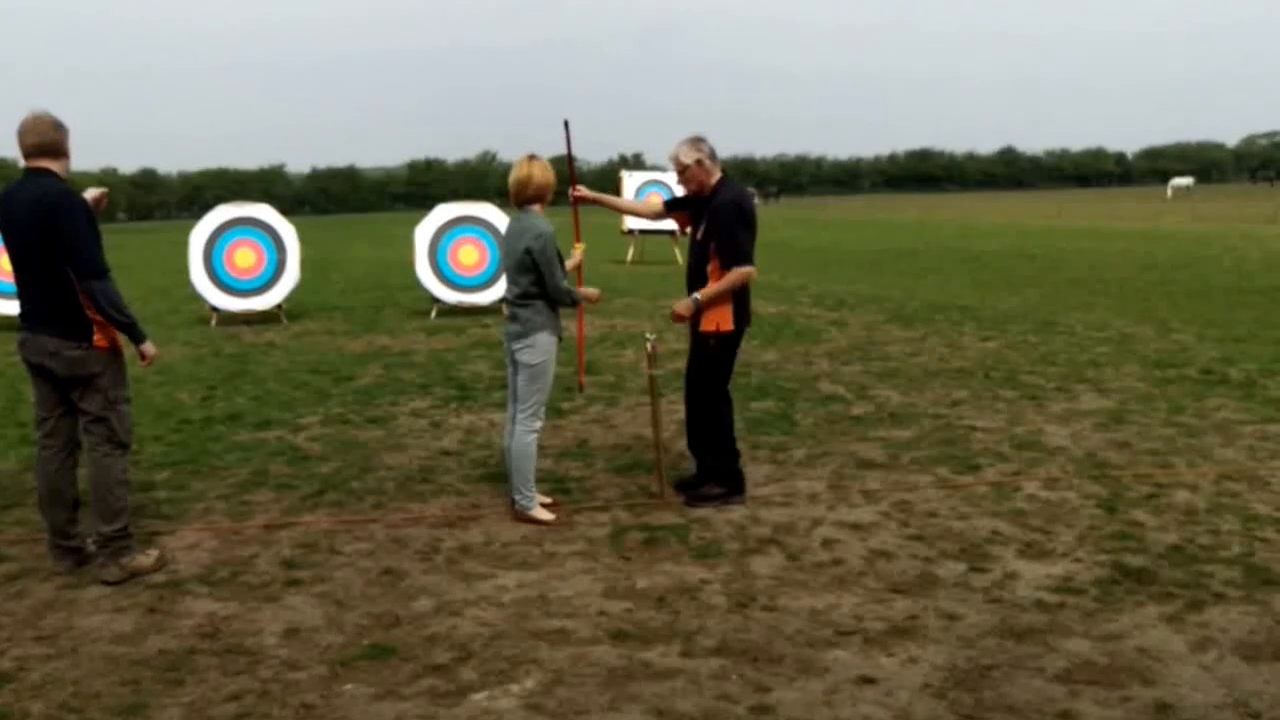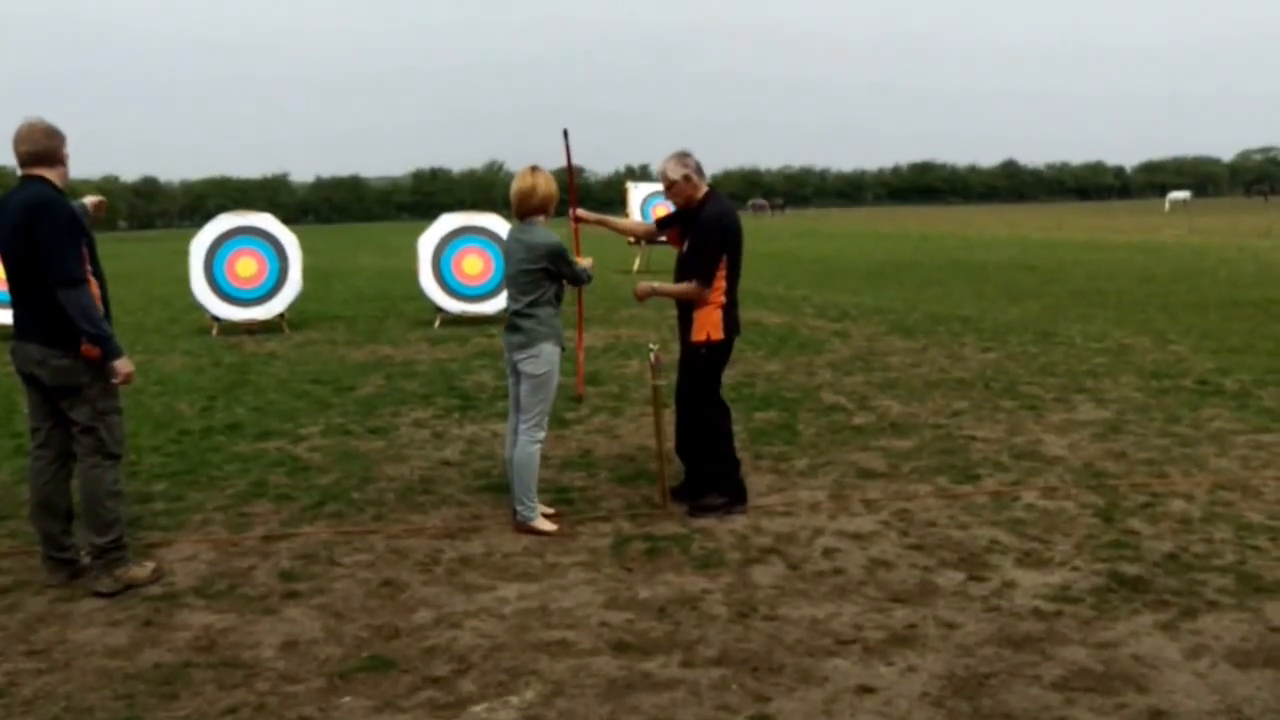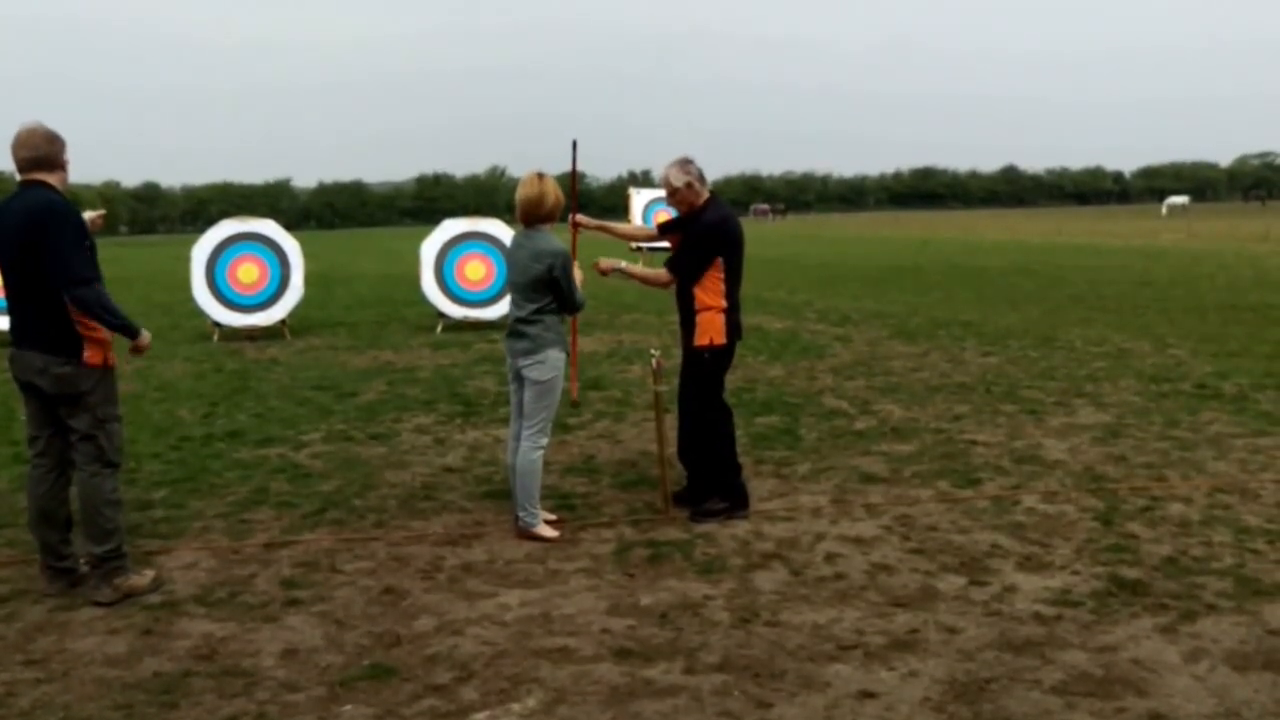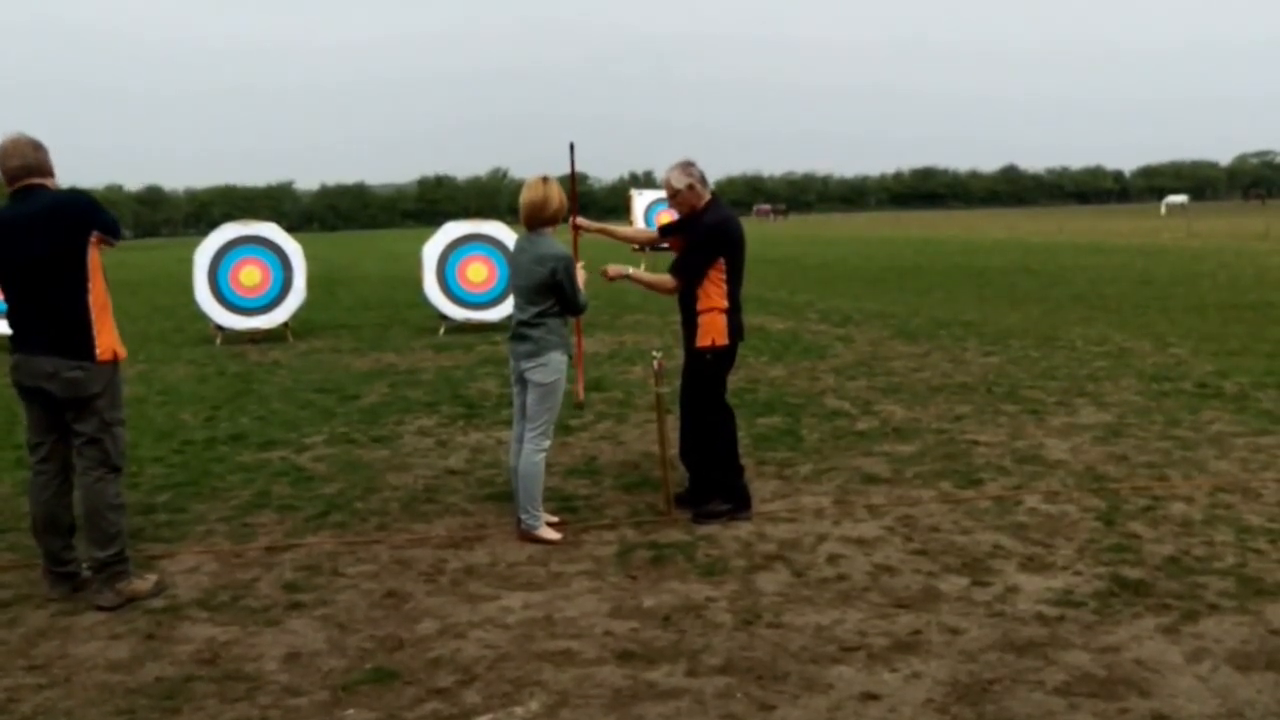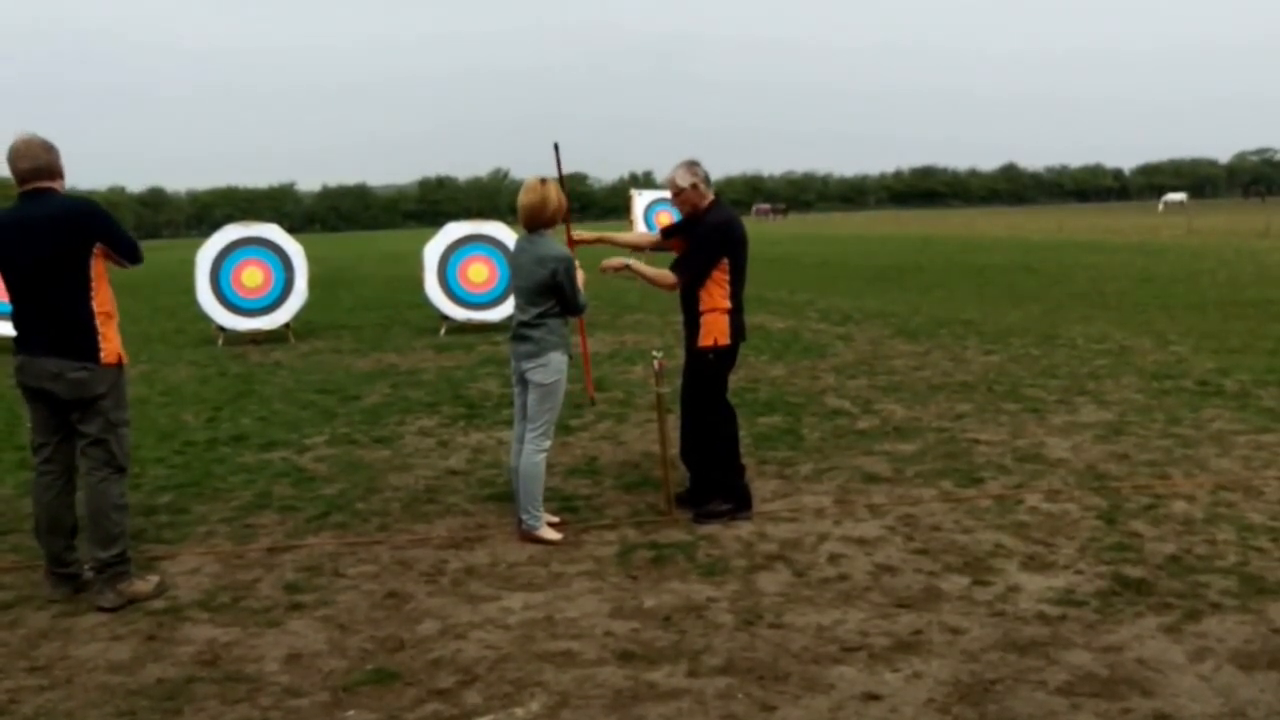
dt=1s
person 1, frame 1
right shoulder: (63, 198)
right elbow: (94, 278)
right wrist: (137, 334)
right hip: (81, 343)
left knee: (55, 441)
right knee: (108, 442)
left ankle: (66, 546)
right ankle: (116, 552)
person 1, frame 2
right shoulder: (51, 205)
right elbow: (71, 288)
left wrist: (80, 212)
right wrist: (112, 349)
right hip: (71, 352)
left knee: (48, 452)
right knee: (98, 453)
left ankle: (59, 559)
right ankle: (110, 564)
person 1, frame 3
right shoulder: (56, 209)
right elbow: (84, 291)
left wrist: (79, 231)
right wrist: (132, 330)
right hip: (74, 358)
left knee: (47, 461)
right knee: (97, 462)
left ankle: (58, 568)
right ankle: (109, 574)
person 1, frame 4
right shoulder: (73, 206)
right elbow: (112, 231)
right hip: (82, 361)
left knee: (47, 465)
right knee: (99, 466)
left ankle: (60, 572)
right ankle: (112, 577)
person 1, frame 5
right shoulder: (81, 212)
right elbow: (132, 255)
right hip: (87, 361)
left knee: (50, 465)
right knee: (103, 465)
left ankle: (62, 573)
right ankle: (113, 578)
person 2, frame 1
left shoulder: (515, 226)
right shoulder: (540, 230)
right elbow: (556, 291)
left wrist: (567, 265)
right wrist: (585, 294)
left hip: (516, 330)
right hip: (537, 334)
left knee: (516, 416)
right knee: (529, 420)
left ankle: (521, 492)
right ankle: (525, 503)
person 2, frame 2
left shoulder: (514, 237)
right shoulder: (548, 242)
right elbow: (577, 278)
left wrist: (570, 266)
right wrist: (585, 266)
left hip: (515, 340)
right hip: (539, 344)
left knee: (517, 427)
right knee: (532, 431)
left ankle: (523, 502)
right ankle: (527, 514)
person 2, frame 3
left shoulder: (517, 243)
right shoulder: (556, 251)
right elbow: (573, 305)
right wrist: (577, 280)
left hip: (517, 347)
right hip: (544, 352)
left knee: (519, 433)
right knee: (535, 438)
left ankle: (525, 509)
right ankle: (529, 520)
person 2, frame 4
left shoulder: (521, 246)
right shoulder: (558, 254)
right elbow: (576, 307)
right wrist: (580, 281)
left hip: (520, 349)
right hip: (546, 354)
left knee: (521, 435)
right knee: (537, 440)
left ankle: (527, 511)
right ankle: (531, 522)
person 2, frame 5
left shoulder: (520, 247)
right shoulder: (559, 255)
right elbow: (575, 307)
right wrist: (579, 282)
left hip: (521, 349)
right hip: (547, 354)
left knee: (522, 435)
right knee: (538, 440)
left ankle: (527, 511)
right ankle: (532, 522)
person 3, frame 1
left shoulder: (729, 203)
right shoulder: (706, 199)
left elbow: (744, 272)
right elbow: (652, 209)
left wrist: (695, 299)
right wrist: (597, 197)
left hip: (722, 318)
right hip: (709, 316)
left knee: (709, 394)
right knee: (699, 392)
left ankle: (727, 481)
right ankle: (708, 471)
person 3, frame 2
left shoulder: (714, 217)
right shoulder: (695, 212)
left elbow: (699, 288)
right elbow: (647, 230)
left wrist: (653, 289)
right wrist: (595, 219)
left hip: (711, 326)
right hip: (697, 325)
left knee: (706, 403)
right knee: (689, 402)
left ankle: (728, 490)
right ankle: (699, 480)
person 3, frame 3
left shoulder: (713, 223)
right shoulder: (698, 217)
left elbow: (666, 278)
right elbow: (649, 233)
left wrist: (619, 266)
right wrist: (595, 225)
left hip: (713, 330)
right hip: (700, 328)
left knee: (709, 407)
right knee: (692, 406)
left ankle: (730, 495)
right ankle: (702, 485)
person 3, frame 4
left shoulder: (714, 224)
right shoulder: (700, 219)
left elbow: (671, 283)
right elbow: (650, 236)
left wrist: (626, 272)
right wrist: (596, 227)
left hip: (714, 331)
right hip: (702, 329)
left knee: (711, 408)
right knee: (694, 407)
left ankle: (733, 496)
right ankle: (704, 486)
person 3, frame 5
left shoulder: (717, 224)
right shoulder: (700, 220)
left elbow: (671, 279)
right elbow: (654, 239)
left wrist: (627, 264)
right wrist: (599, 237)
left hip: (716, 331)
right hip: (703, 329)
left knee: (712, 408)
right knee: (695, 408)
left ankle: (734, 496)
right ankle: (704, 486)
